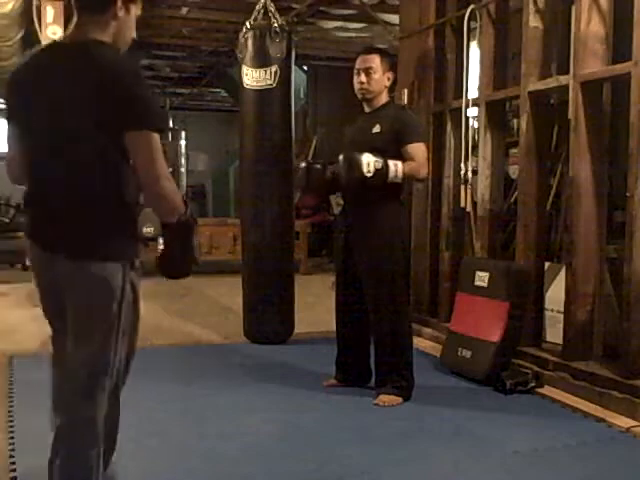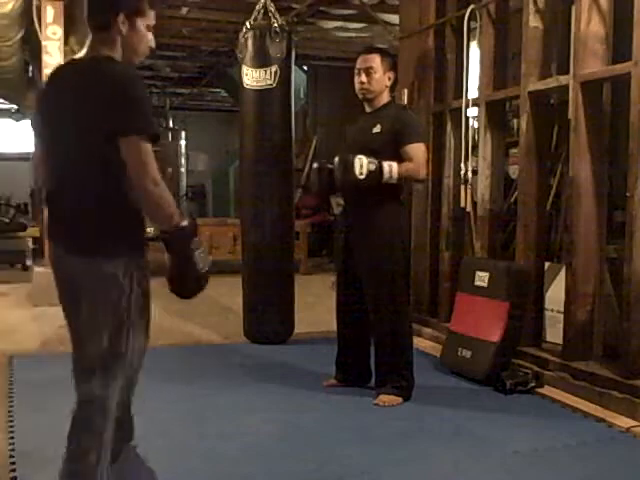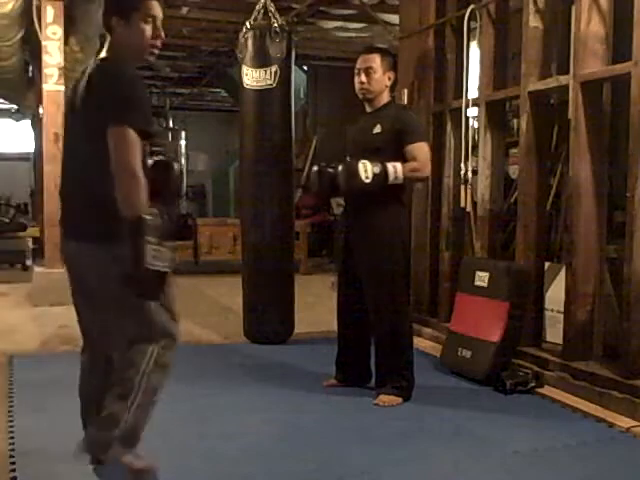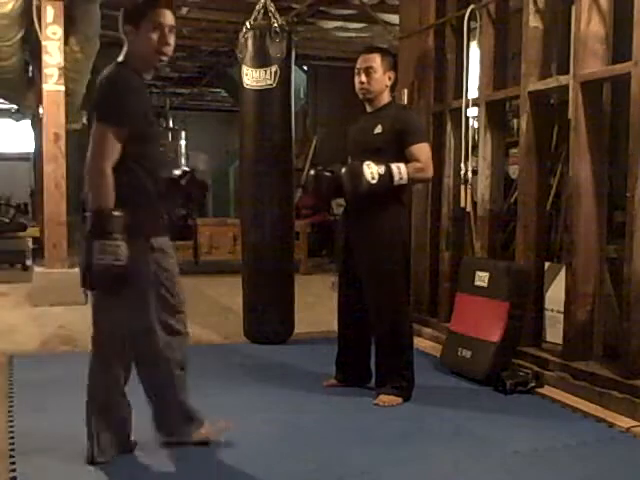
dt=0.2s
person 1, frame 1
left shoulder: (26, 72)
right shoulder: (122, 77)
left elbow: (16, 170)
right elbow: (154, 178)
right wrist: (180, 227)
left hip: (46, 244)
right hip: (102, 251)
left knee: (70, 363)
right knee: (95, 375)
person 1, frame 2
left shoulder: (54, 85)
right shoulder: (122, 86)
left elbow: (43, 172)
right elbow: (146, 184)
right wrist: (183, 242)
left hip: (65, 244)
right hip: (112, 249)
left knee: (92, 352)
right knee: (111, 369)
person 1, frame 3
left shoulder: (90, 79)
right shoulder: (125, 83)
right elbow: (126, 168)
left wrist: (147, 182)
right wrist: (141, 239)
left hip: (80, 234)
right hip: (112, 239)
left knee: (100, 342)
right knee: (152, 334)
left ankle: (102, 438)
right ankle: (114, 440)
person 1, frame 4
left shoulder: (121, 84)
right shoulder: (124, 86)
right elbow: (100, 165)
left wrist: (170, 183)
right wrist: (105, 232)
left hip: (120, 234)
right hip: (136, 236)
left knee: (113, 342)
right knee: (162, 333)
left ankle: (106, 440)
right ankle: (179, 424)
person 2, frame 1
left shoulder: (401, 119)
right shoulder: (354, 126)
left elbow: (420, 168)
left wrist: (379, 168)
right wrist: (333, 178)
left hip: (385, 219)
right hip: (352, 217)
left knee: (388, 303)
right knee: (349, 299)
left ankle: (396, 382)
right ankle: (351, 371)
person 2, frame 2
left shoulder: (402, 119)
right shoulder: (356, 126)
left elbow: (418, 169)
left wrist: (374, 169)
right wrist: (336, 177)
left hip: (386, 221)
right hip: (354, 218)
left knee: (389, 303)
right knee: (350, 300)
left ankle: (397, 383)
right ankle: (351, 371)
person 2, frame 3
left shoulder: (402, 119)
right shoulder: (356, 126)
left elbow: (423, 168)
left wrist: (379, 172)
right wrist: (335, 180)
left hip: (386, 221)
right hip: (354, 219)
left knee: (389, 303)
right knee: (351, 301)
left ankle: (396, 383)
right ankle: (351, 371)
person 2, frame 4
left shoulder: (403, 119)
right shoulder: (357, 125)
left elbow: (425, 168)
left wrist: (385, 172)
right wrist: (334, 182)
left hip: (387, 221)
right hip: (355, 219)
left knee: (389, 303)
right knee: (351, 300)
left ankle: (397, 383)
right ankle: (351, 371)
